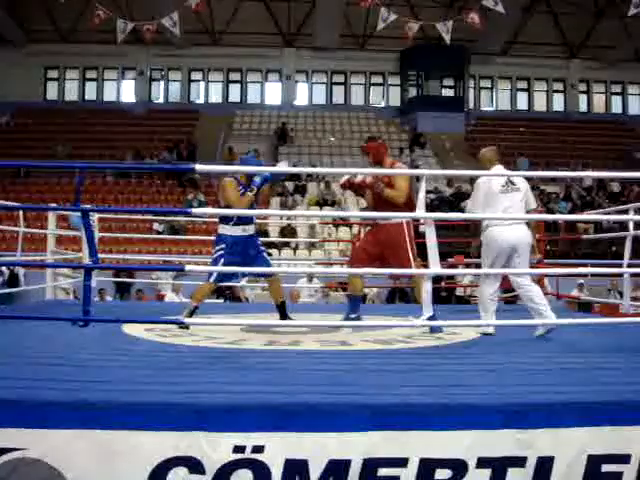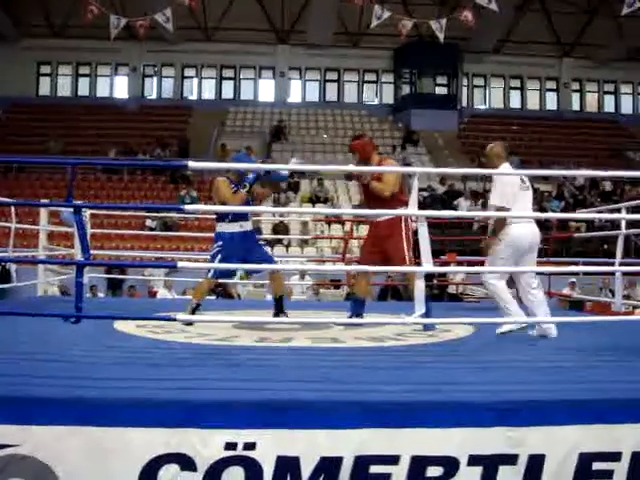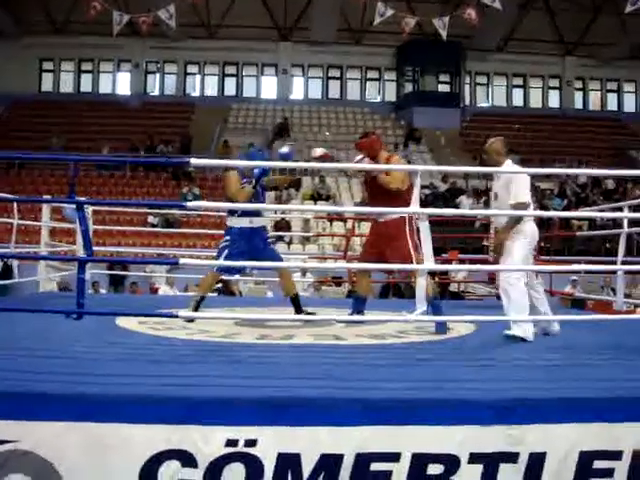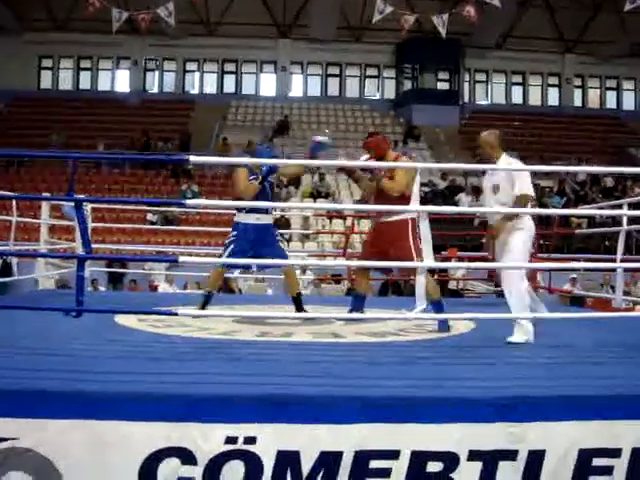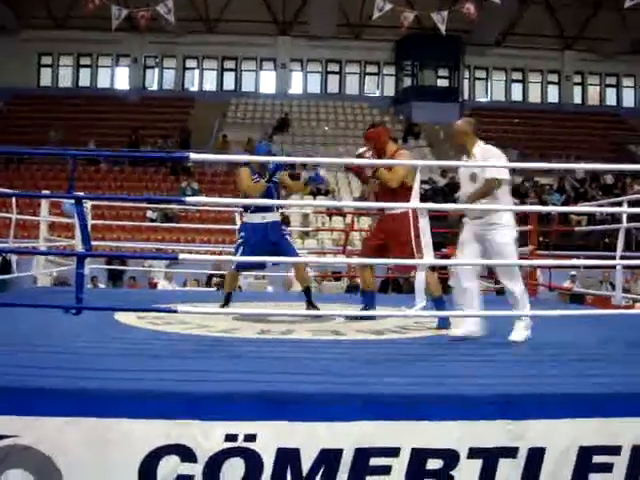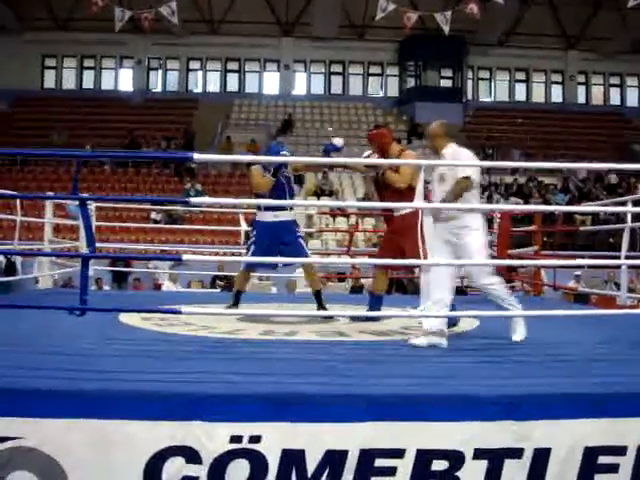
dt=0.2s
person 1, frame 1
left shoulder: (484, 181)
right shoulder: (520, 180)
left elbow: (475, 214)
right elbow: (531, 211)
right wrist: (532, 237)
left hip: (496, 234)
right hip: (520, 232)
left knee: (489, 281)
right knee: (523, 280)
left ankle: (487, 324)
right ankle: (547, 317)
person 1, frame 2
left shoulder: (501, 176)
right shoulder: (521, 178)
left elbow: (501, 211)
left wrist: (492, 236)
left hip: (513, 233)
right hip: (530, 230)
left knee: (493, 278)
right knee: (529, 282)
left ankle: (515, 317)
right ankle: (546, 325)
person 1, frame 3
left shoulder: (514, 173)
right shoulder: (503, 175)
left elbow: (522, 206)
left wrist: (504, 232)
right wrist: (500, 236)
left hip: (520, 232)
right hip: (514, 233)
left knee: (509, 279)
right knee: (529, 280)
left ankle: (522, 327)
right ankle: (548, 323)
person 1, frame 4
left shoulder: (514, 166)
right shoulder: (489, 172)
left elbow: (525, 198)
left wrist: (503, 222)
right wrist: (493, 231)
left hip: (518, 227)
right hip: (503, 230)
left knee: (512, 277)
right knee: (516, 278)
left ankle: (523, 329)
right ankle: (538, 312)
person 1, frame 5
left shoulder: (491, 153)
right shoulder: (465, 162)
left elbow: (493, 182)
left wrist: (466, 201)
right wrist: (465, 212)
left hip: (498, 221)
right hip: (473, 223)
left knee: (509, 275)
right knee: (463, 272)
left ankle: (522, 323)
right ankle: (470, 323)
person 1, frame 6
left shoulder: (463, 156)
right shoulder: (440, 164)
left elbow: (465, 183)
left wrist: (439, 204)
left hip: (467, 225)
right hip: (443, 226)
left knee: (482, 277)
right knee: (437, 277)
left ankle: (515, 313)
right ankle: (434, 330)
person 2, frame 1
left shoulder: (399, 169)
left elbow: (400, 198)
left wrist: (375, 185)
right wrist: (359, 189)
left hip: (398, 226)
right hip: (379, 226)
left knee: (413, 271)
right knee: (356, 263)
left ankle: (430, 317)
right ankle: (353, 312)
person 2, frame 2
left shoulder: (387, 165)
left elbow: (386, 192)
left wrist: (363, 178)
left hip: (395, 222)
right hip: (377, 225)
left knee: (407, 267)
left ankle: (426, 313)
right ankle: (356, 314)
person 2, frame 3
left shoulder: (396, 162)
right shoulder: (373, 165)
left elbow: (394, 184)
left wrist: (373, 171)
left hip: (400, 222)
right hip: (380, 223)
left knee: (416, 266)
left ankle: (437, 313)
right ankle: (357, 311)
person 2, frame 4
left shoulder: (403, 164)
right shoulder: (381, 167)
left elbow: (395, 190)
right elbow: (370, 192)
left wrist: (376, 174)
right wrist: (353, 174)
left hip: (403, 223)
right hip: (383, 225)
left knee: (420, 269)
right knee: (363, 265)
left ankle: (441, 315)
right ankle: (356, 310)
person 2, frame 5
left shoulder: (402, 156)
right shoulder: (384, 159)
left elbow: (393, 181)
right elbow: (377, 185)
left wrist: (374, 166)
right wrist: (358, 171)
left hip: (404, 216)
right hip: (387, 217)
left knee: (421, 264)
right knee: (365, 258)
left ankle: (442, 313)
right ankle: (368, 307)
person 2, frame 6
left shoulder: (408, 156)
right shoulder: (387, 159)
left elbow: (401, 182)
left wrist: (381, 168)
left hip: (412, 217)
right hip: (395, 219)
right knee: (381, 264)
right ankle: (373, 309)
person 3, frame 1
left shoulder: (252, 182)
right shoulder: (228, 182)
right elbow: (239, 206)
left wrist: (269, 182)
right wrist: (255, 187)
left hip: (249, 237)
right hip: (229, 239)
left knee: (272, 275)
right knee: (214, 280)
left ankle: (284, 316)
right ankle: (187, 315)
person 3, frame 2
left shoulder: (246, 180)
right shoulder: (222, 182)
left elbow: (263, 197)
right elbow: (235, 203)
right wrist: (249, 184)
left hip: (247, 234)
right hip: (227, 236)
left knee: (275, 270)
right knee: (213, 277)
left ankle: (279, 311)
right ankle: (190, 313)
person 3, frame 3
left shoulder: (261, 175)
right shoulder: (233, 175)
left elbow: (282, 182)
right elbow: (240, 198)
right wrist: (255, 179)
left hip: (258, 230)
right hip: (237, 231)
left knee: (282, 268)
right knee: (218, 271)
left ankle: (298, 309)
right ankle: (194, 308)
person 3, frame 4
left shoulder: (272, 170)
right shoulder: (242, 172)
left elbow: (298, 170)
right elbow: (246, 195)
right wrist: (263, 176)
left hip: (266, 227)
right hip: (244, 227)
left knee: (287, 266)
right knee: (223, 266)
left ankle: (299, 308)
right ankle: (203, 304)
person 3, frame 5
left shoulder: (277, 171)
right shoulder: (244, 172)
left elbow: (295, 188)
right elbow: (252, 193)
right wrist: (268, 175)
left hip: (274, 225)
right hip: (251, 226)
left knee: (297, 260)
right knee: (237, 267)
left ankle: (310, 302)
right ankle: (226, 302)
person 3, frame 6
left shoulder: (288, 165)
right shoulder: (257, 169)
right elbow: (263, 189)
right wrist: (276, 170)
left hip: (287, 223)
right hip: (264, 224)
left knee: (307, 263)
right knee: (249, 265)
left ankle: (320, 304)
right ankle: (235, 301)
